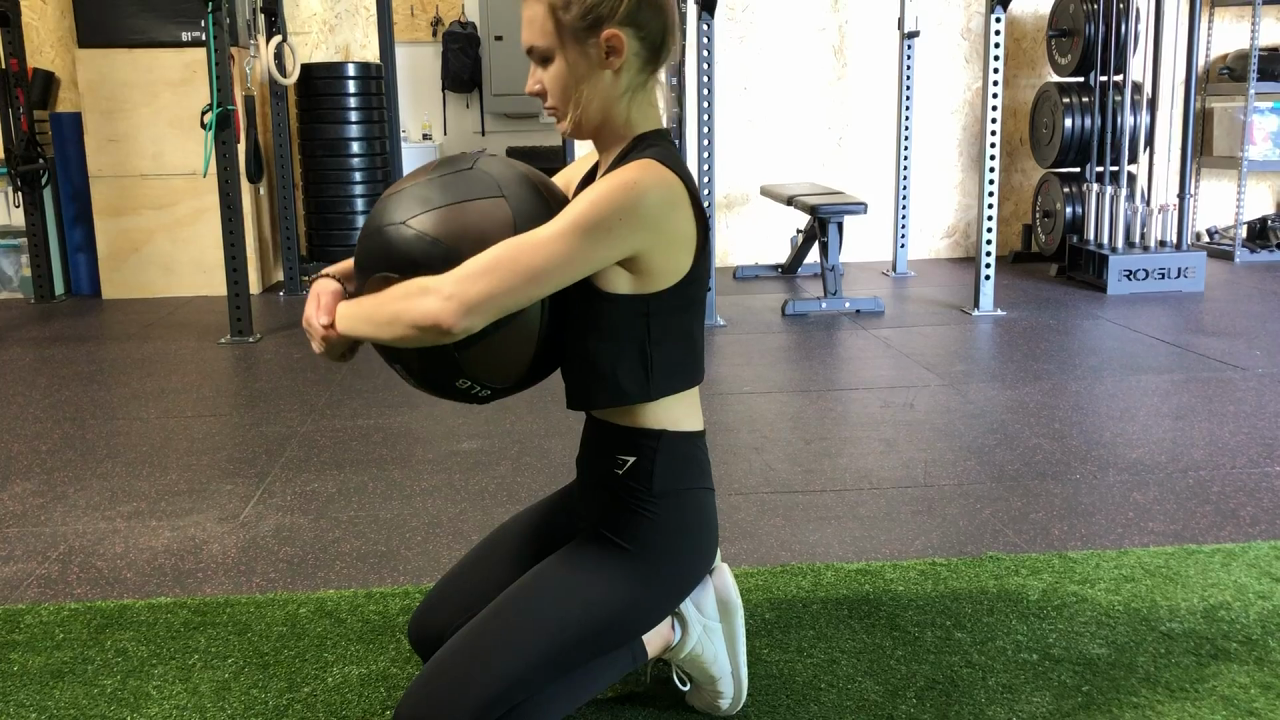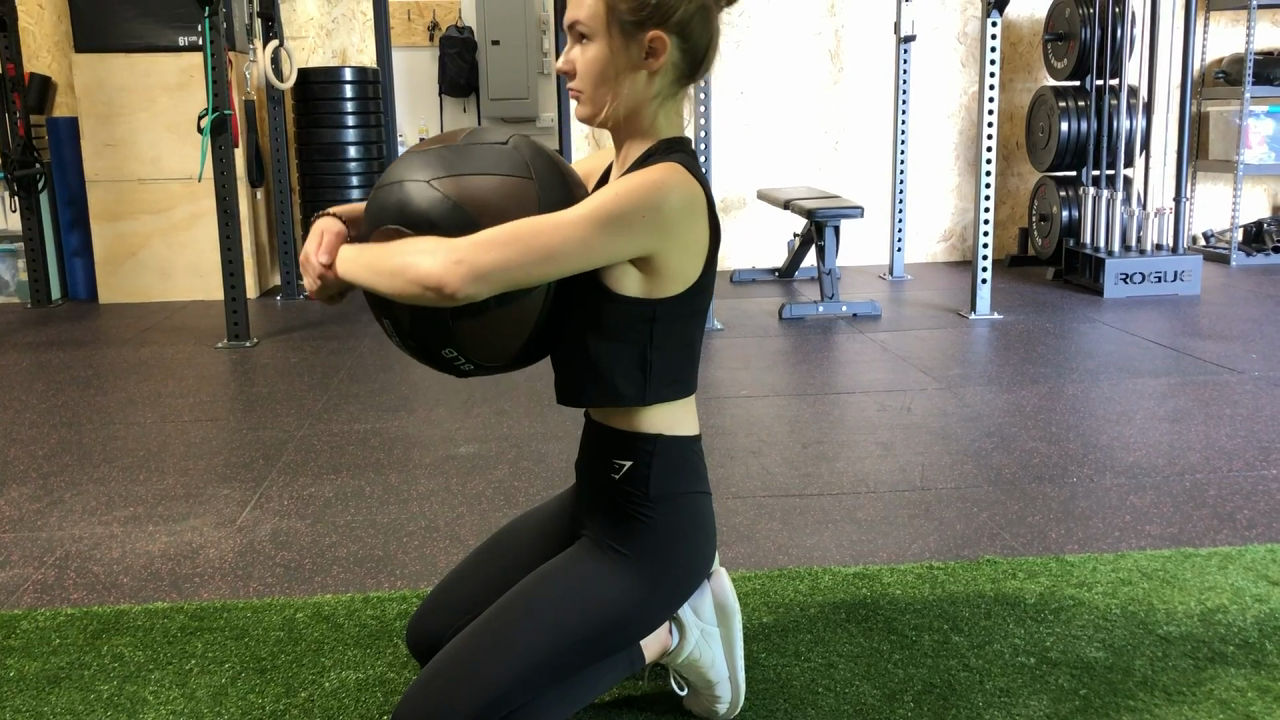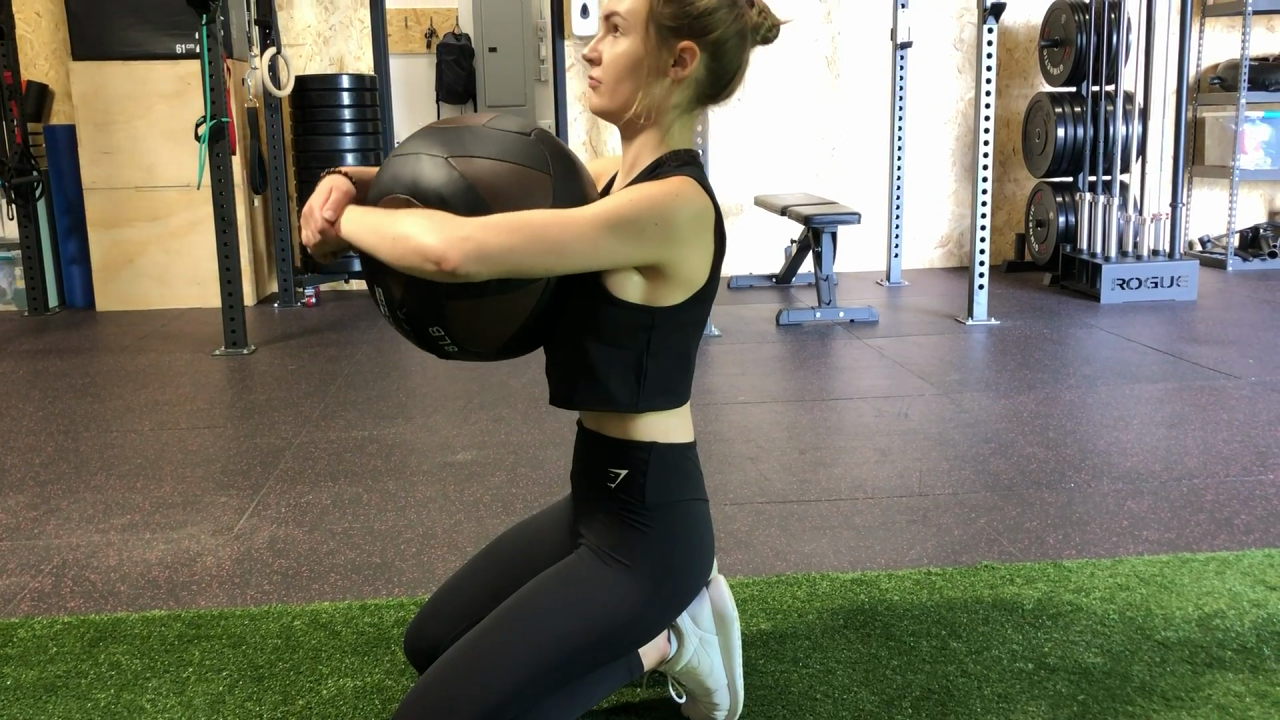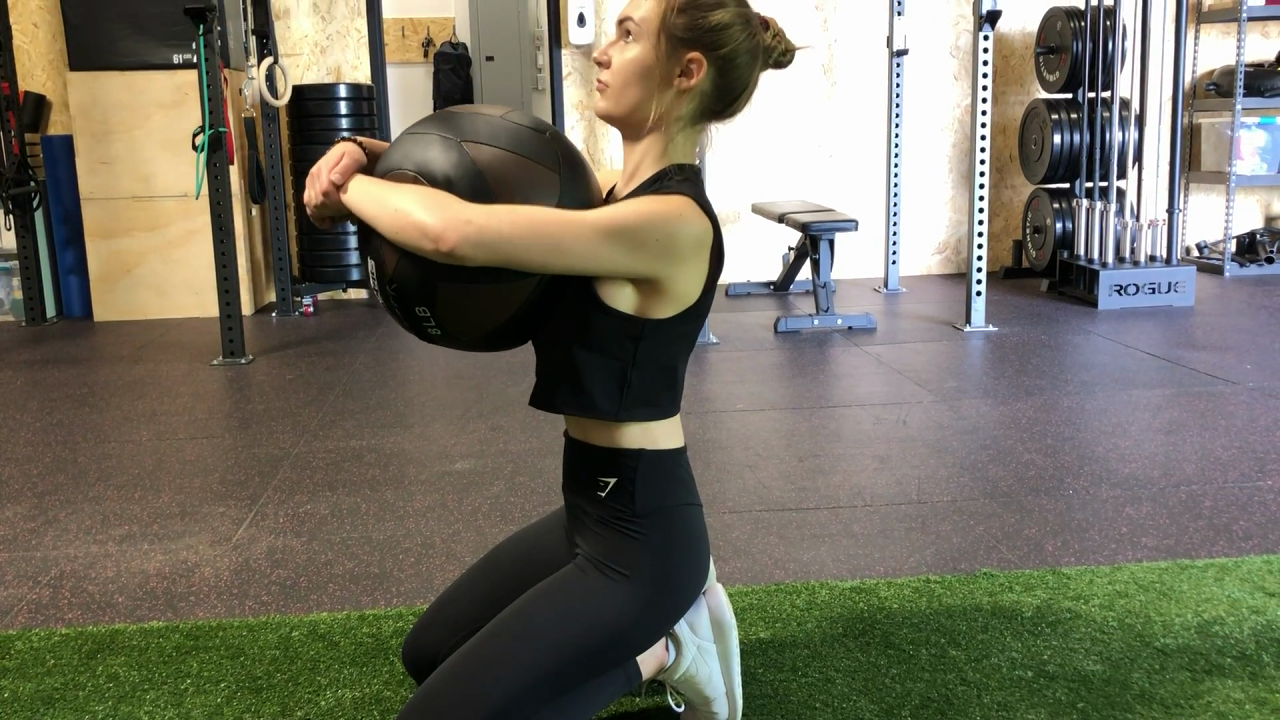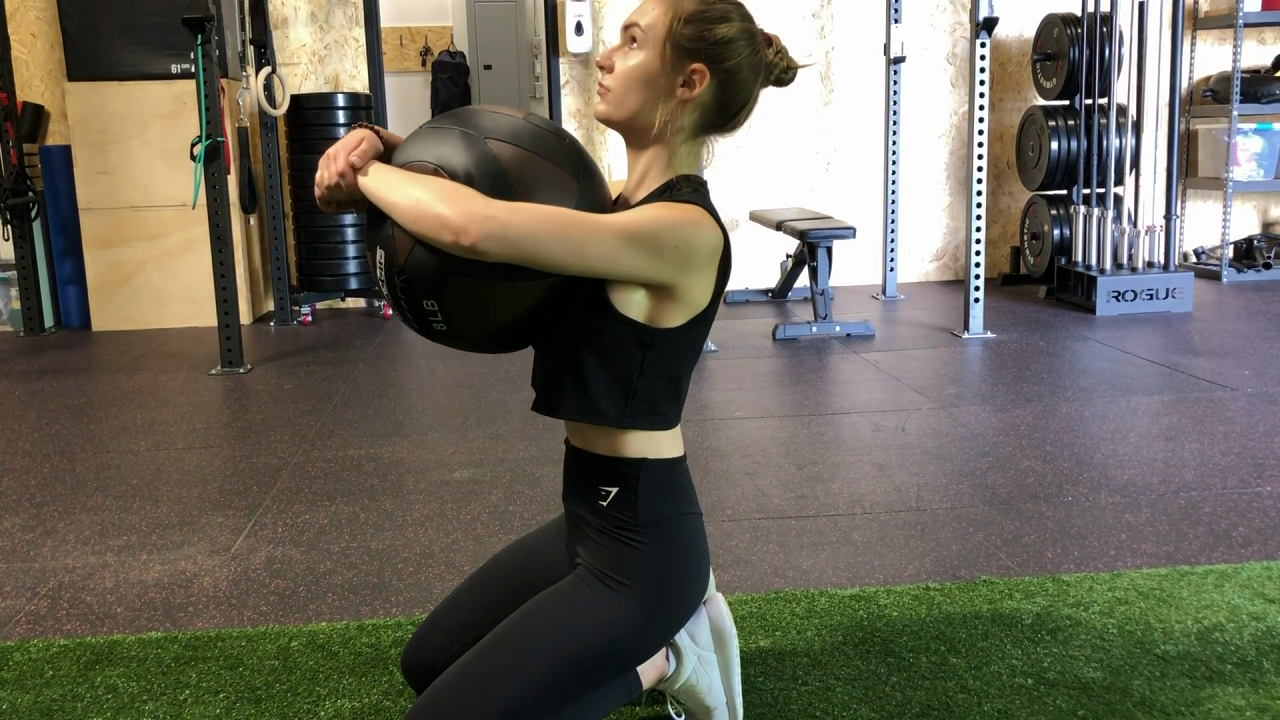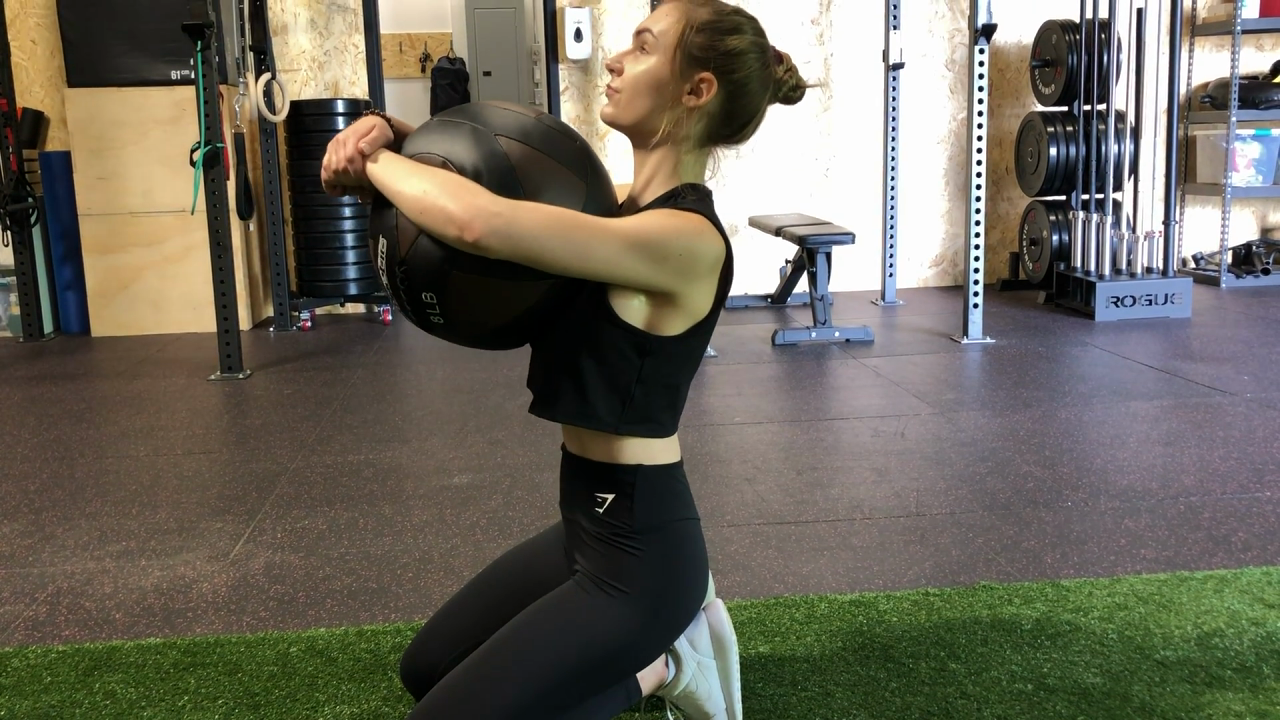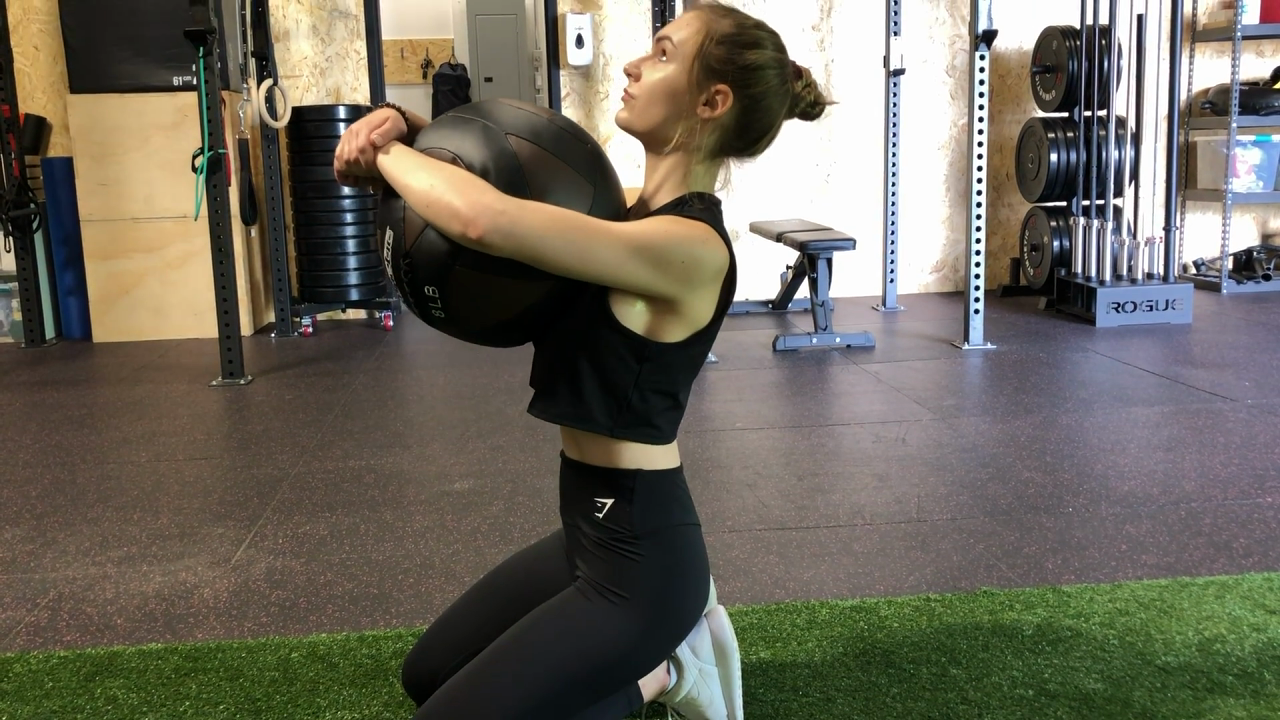
dt=0.4s
person 1, frame 1
left shoulder: (643, 188)
right shoulder: (603, 169)
left elbow: (448, 306)
left wrist: (341, 316)
right wrist: (342, 274)
left hip: (652, 509)
right hip: (608, 479)
right knee: (435, 632)
left ankle: (664, 630)
right ankle: (658, 608)
person 1, frame 2
left shoulder: (662, 192)
right shoulder: (614, 169)
left elbow: (452, 272)
left wrist: (341, 257)
right wrist: (343, 218)
left hip: (651, 514)
right hip: (606, 485)
right knee: (432, 637)
left ankle: (660, 635)
right ankle: (658, 610)
person 1, frame 3
left shoulder: (672, 203)
right shoulder: (619, 176)
left elbow: (457, 249)
left wrist: (344, 221)
right wrist: (354, 180)
left hip: (647, 522)
right hip: (601, 495)
right knee: (431, 645)
left ankle: (661, 642)
right ankle: (660, 617)
person 1, frame 4
left shoulder: (671, 221)
right shoulder: (627, 188)
left elbow: (454, 232)
left wrist: (348, 189)
right wrist: (365, 151)
left hip: (640, 532)
right hip: (596, 504)
right knee: (428, 654)
left ankle: (659, 651)
right ankle: (659, 626)
person 1, frame 5
left shoulder: (683, 229)
right shoulder: (628, 201)
left elbow: (473, 226)
left wrist: (366, 176)
right wrist: (377, 142)
left hip: (639, 542)
right hip: (593, 514)
left ankle: (659, 660)
right ankle: (657, 639)
person 1, frame 6
left shoulder: (685, 237)
right shoulder: (632, 202)
left elbow: (479, 222)
left wrist: (375, 164)
right wrist: (388, 130)
left hip: (639, 549)
right hip: (596, 520)
right ankle: (659, 639)
person 1, frame 7
left shoulder: (690, 245)
right shoulder: (642, 209)
left elbow: (483, 221)
left wrist: (383, 155)
right wrist: (402, 124)
left hip: (638, 555)
right hip: (597, 525)
right ankle: (658, 650)
